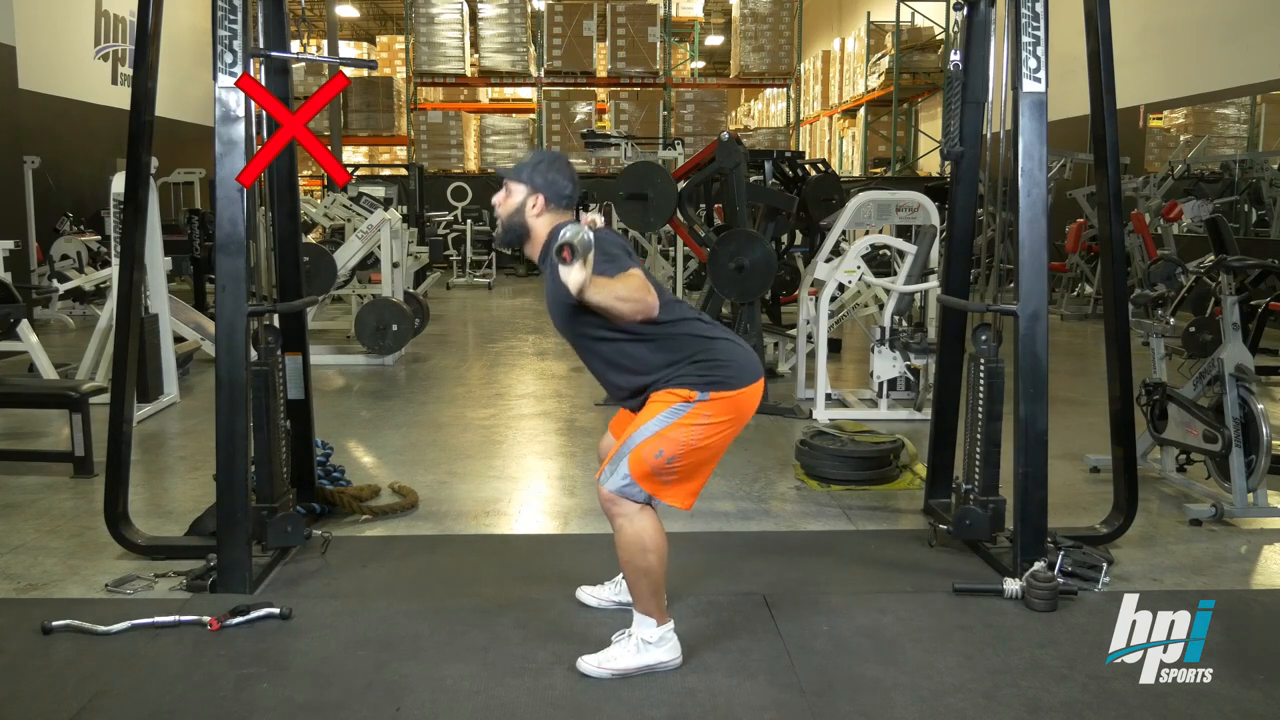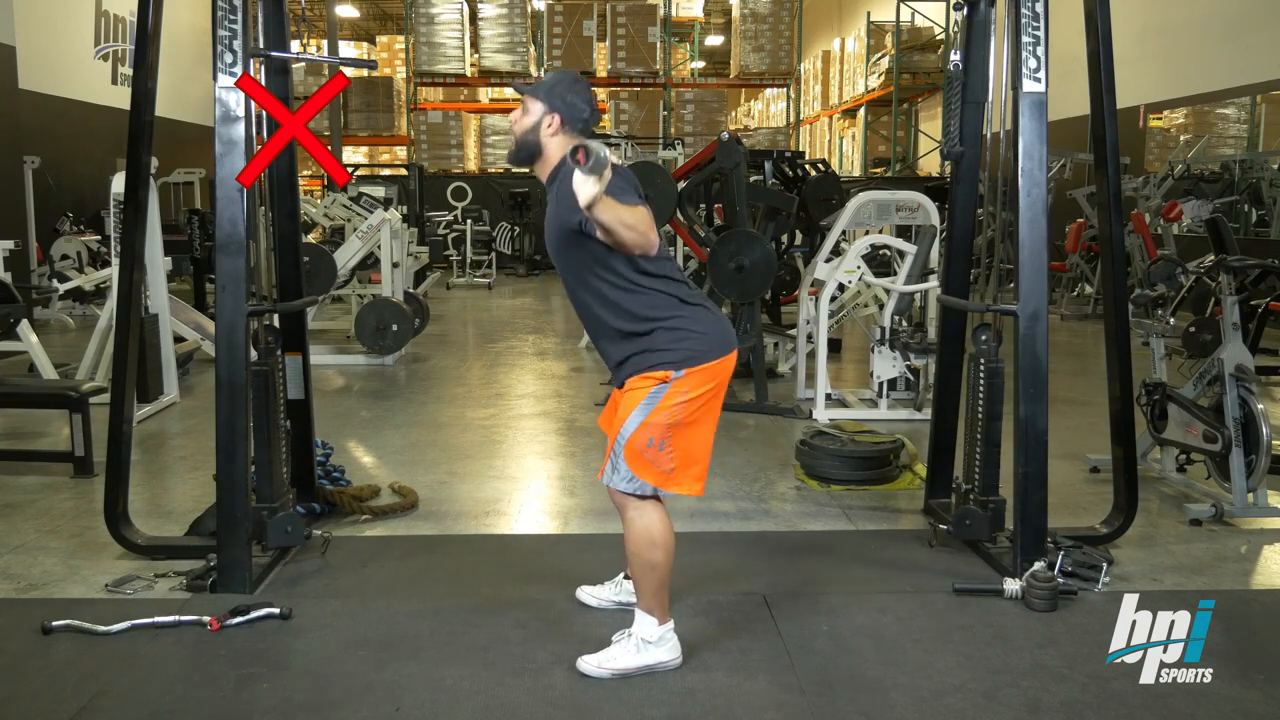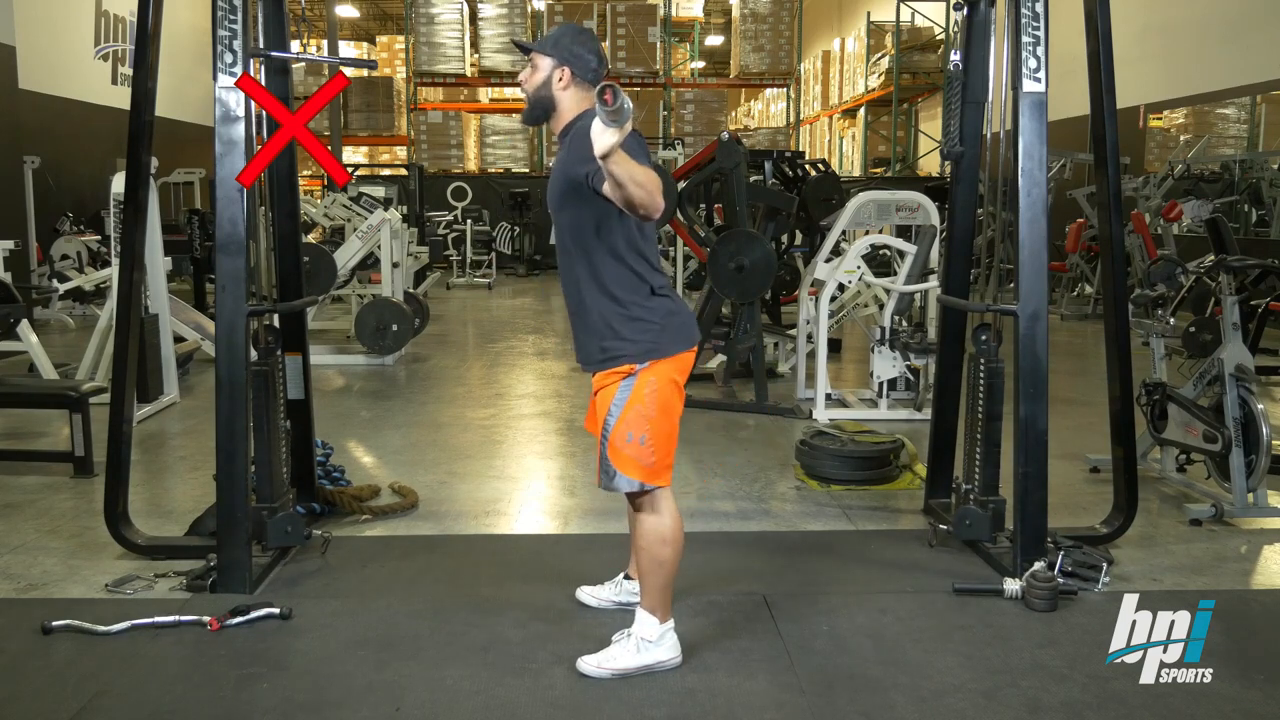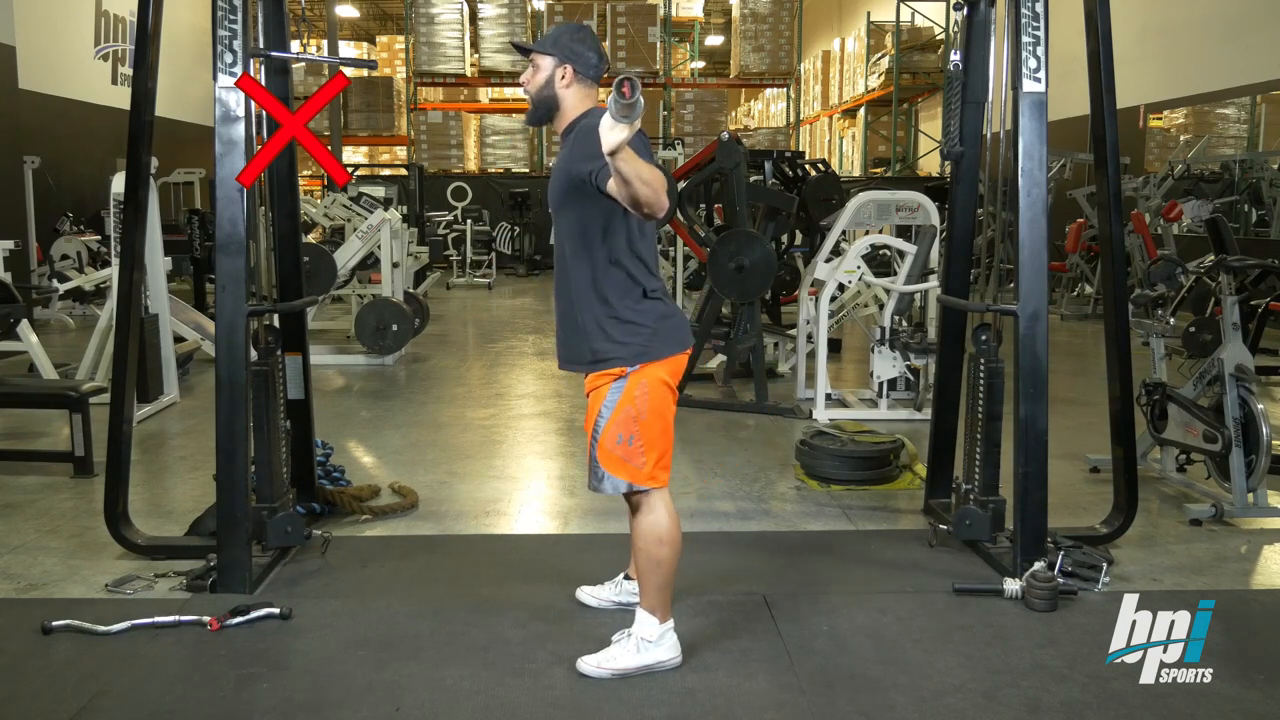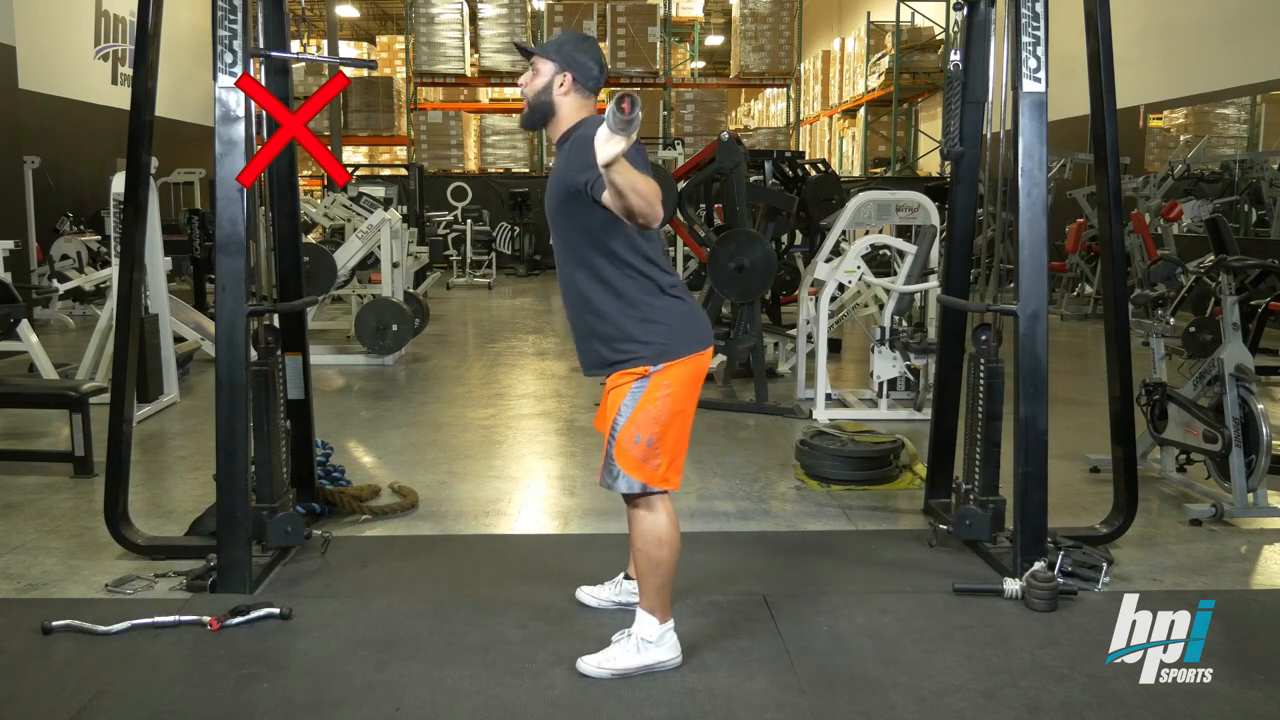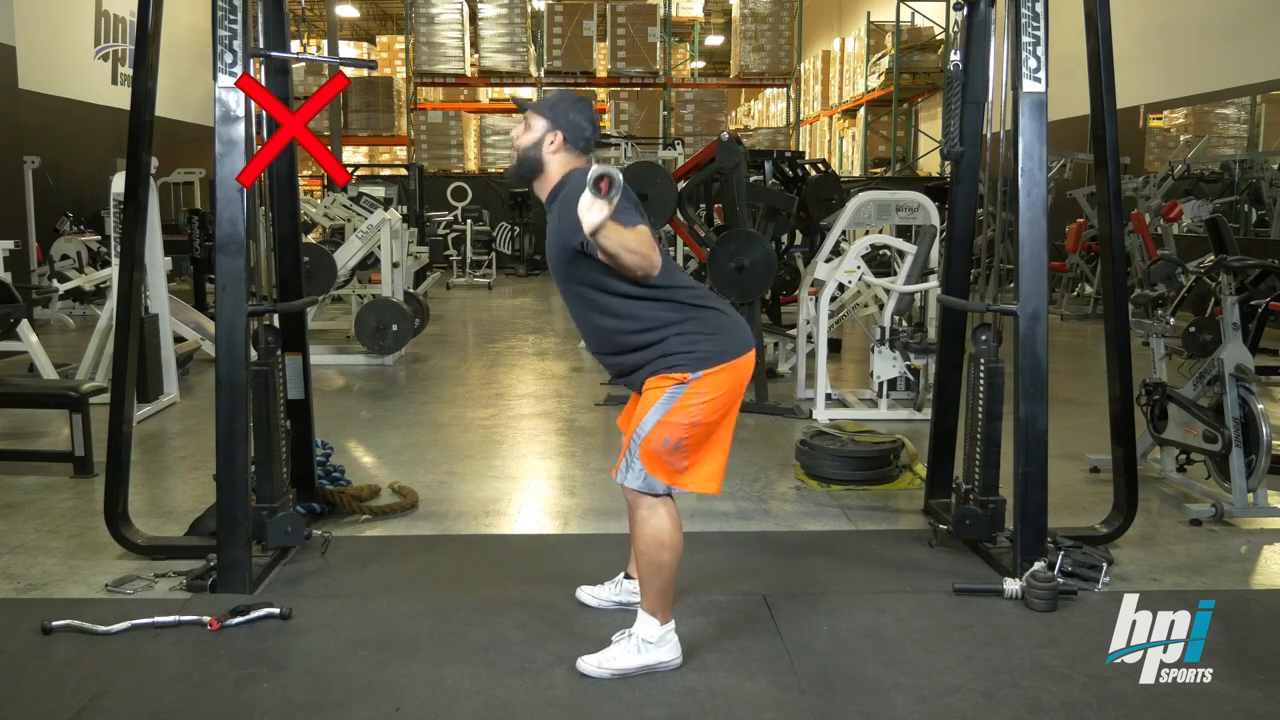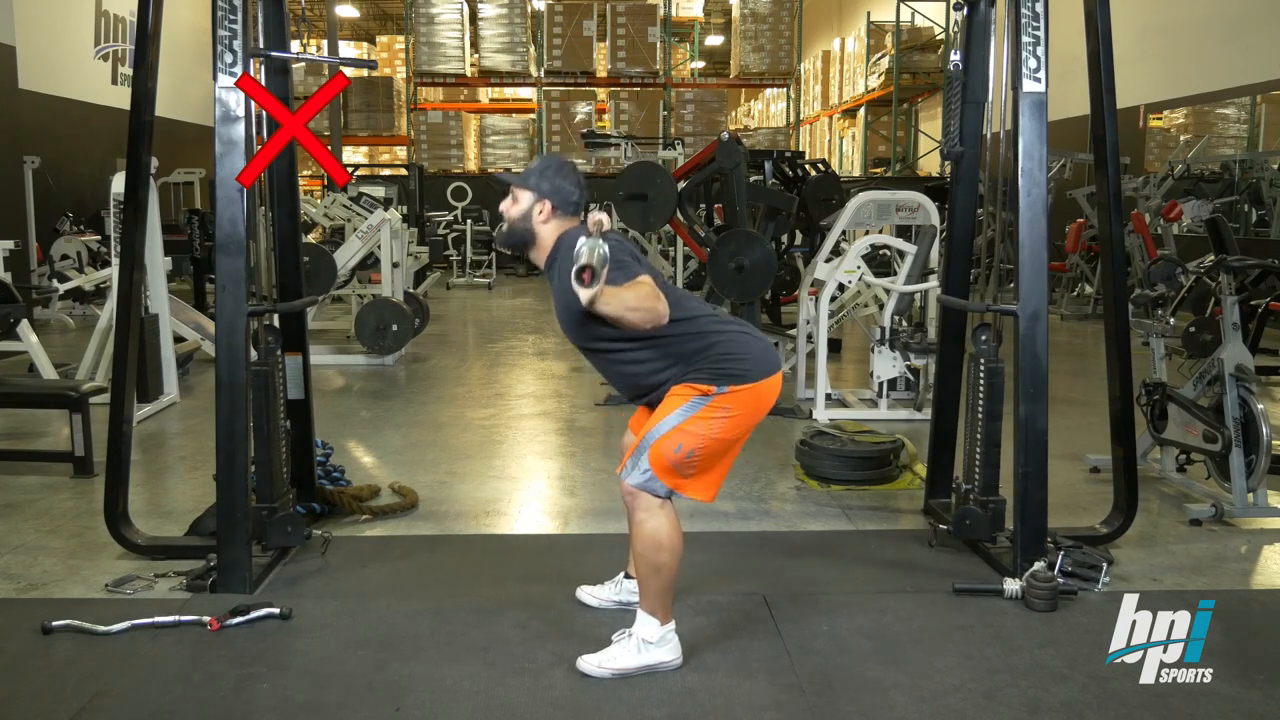
dt=0.3s
person 1, frame 1
right shoulder: (562, 251)
left elbow: (643, 300)
left wrist: (583, 286)
left hip: (712, 382)
right hip: (693, 374)
left knee: (620, 490)
right knee: (614, 454)
left ankle: (655, 638)
right ankle: (637, 583)
person 1, frame 2
left shoulder: (585, 171)
right shoulder: (567, 182)
left elbow: (644, 238)
left wrist: (594, 202)
left hip: (683, 352)
right hip: (661, 348)
left knee: (630, 483)
right knee: (626, 469)
left ankle: (654, 637)
right ankle: (637, 580)
person 1, frame 3
left shoulder: (598, 136)
right shoulder: (581, 140)
left elbow: (650, 202)
left wrist: (611, 154)
left hip: (641, 343)
right hip: (624, 338)
left knee: (648, 485)
right knee: (634, 478)
left ankle: (655, 637)
right ankle: (638, 582)
person 1, frame 4
left shoulder: (597, 135)
right shoulder: (584, 139)
left elbow: (654, 200)
left wrist: (622, 151)
left hip: (632, 345)
right hip: (620, 340)
left knee: (643, 484)
right knee: (632, 478)
left ankle: (654, 636)
right ankle: (638, 580)
person 1, frame 5
left shoulder: (594, 141)
right shoulder: (577, 148)
left elbow: (648, 211)
left wrist: (614, 164)
left hip: (658, 346)
right hip: (639, 342)
left knee: (639, 481)
right knee: (630, 473)
left ankle: (654, 637)
right ankle: (637, 580)
person 1, frame 6
left shoulder: (582, 193)
right shoulder: (570, 197)
left elbow: (646, 259)
left wrist: (601, 229)
left hip: (701, 354)
right hip: (678, 352)
left knee: (644, 481)
right knee: (637, 466)
left ankle: (655, 637)
right ankle: (638, 581)
person 1, frame 7
left shoulder: (580, 253)
right shoulder: (572, 253)
left elbow: (653, 306)
left wrist: (597, 297)
left hip: (735, 375)
right hip: (715, 368)
left knee: (643, 482)
right knee: (636, 453)
left ankle: (655, 639)
right ankle: (637, 580)
